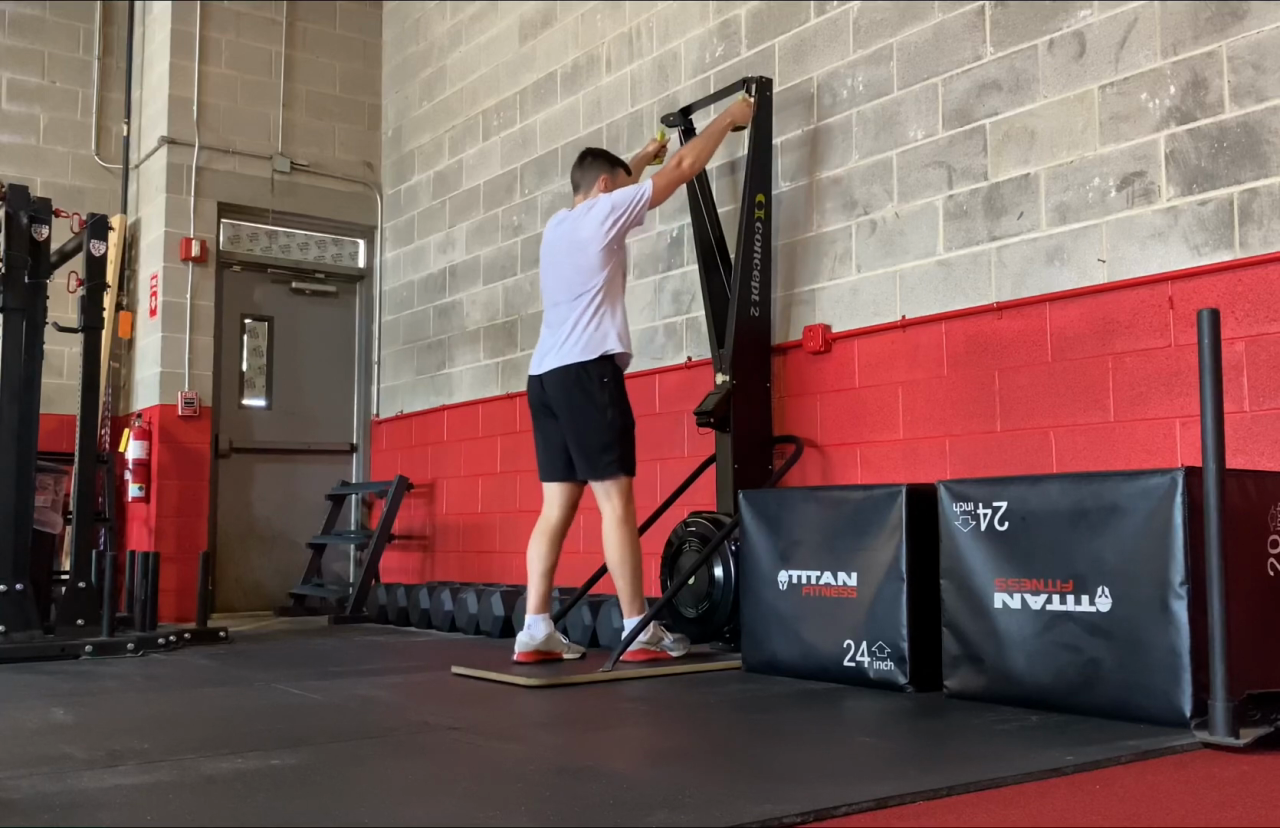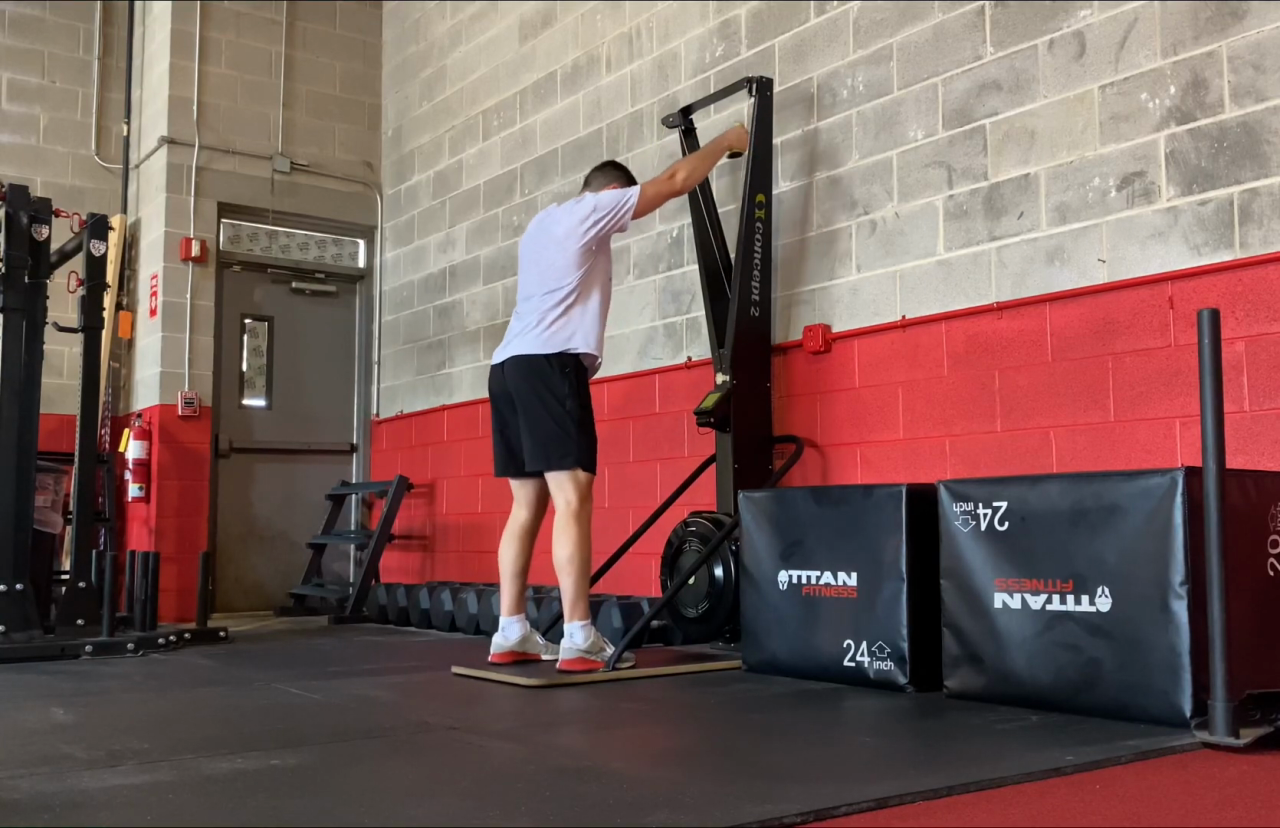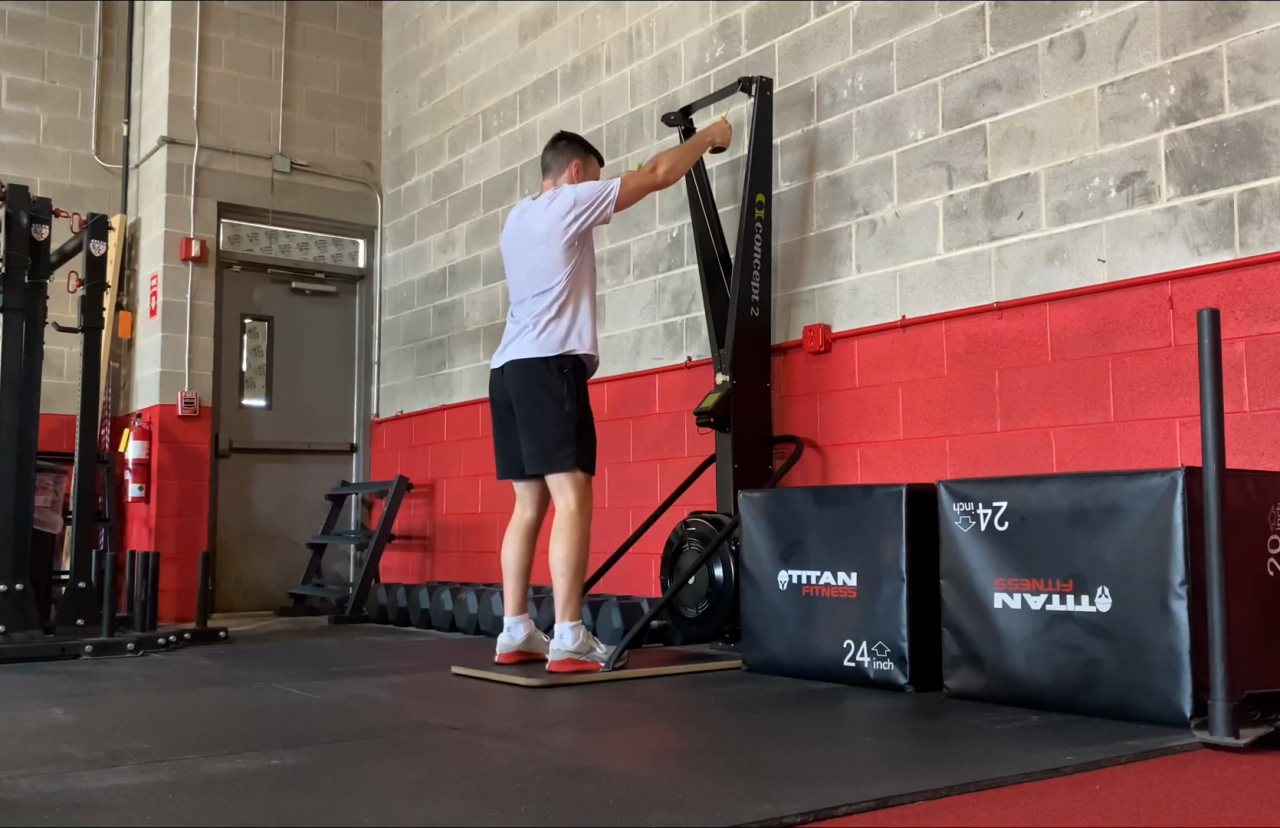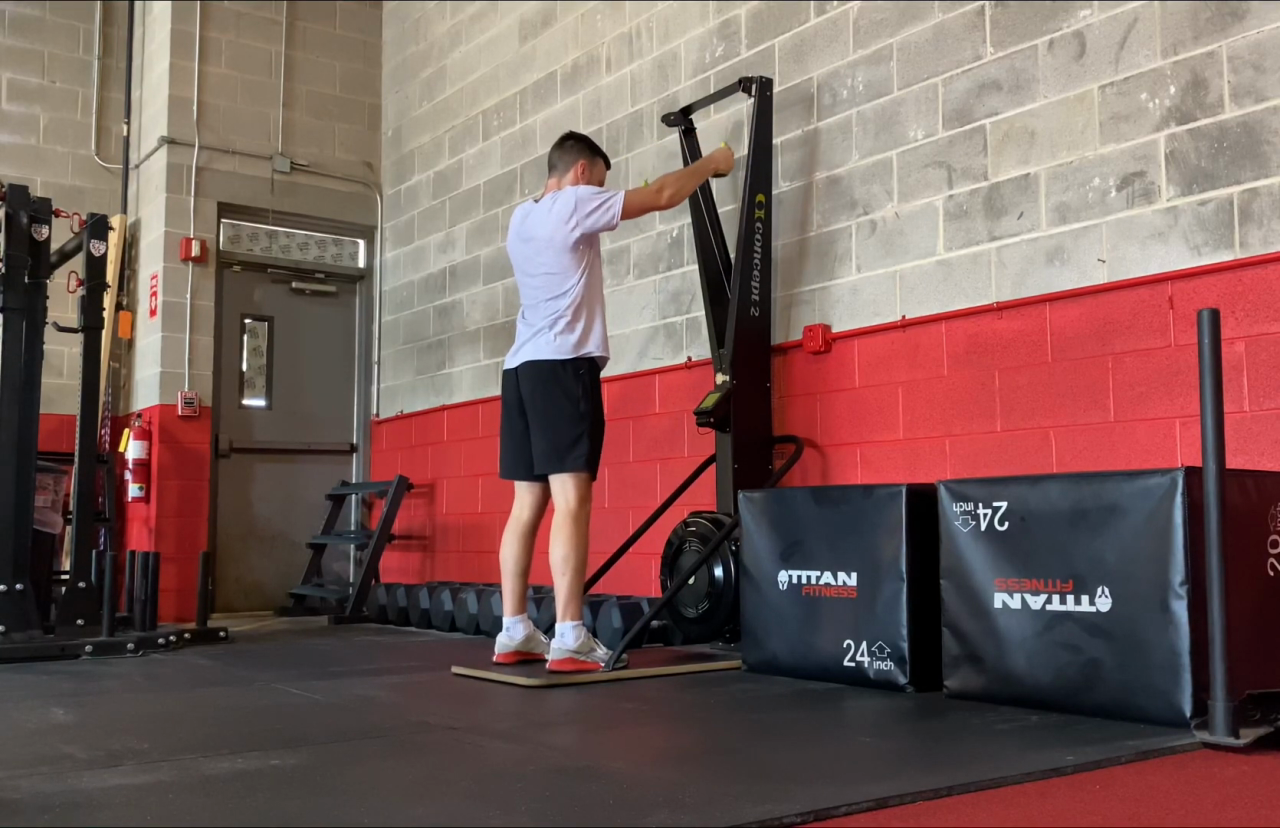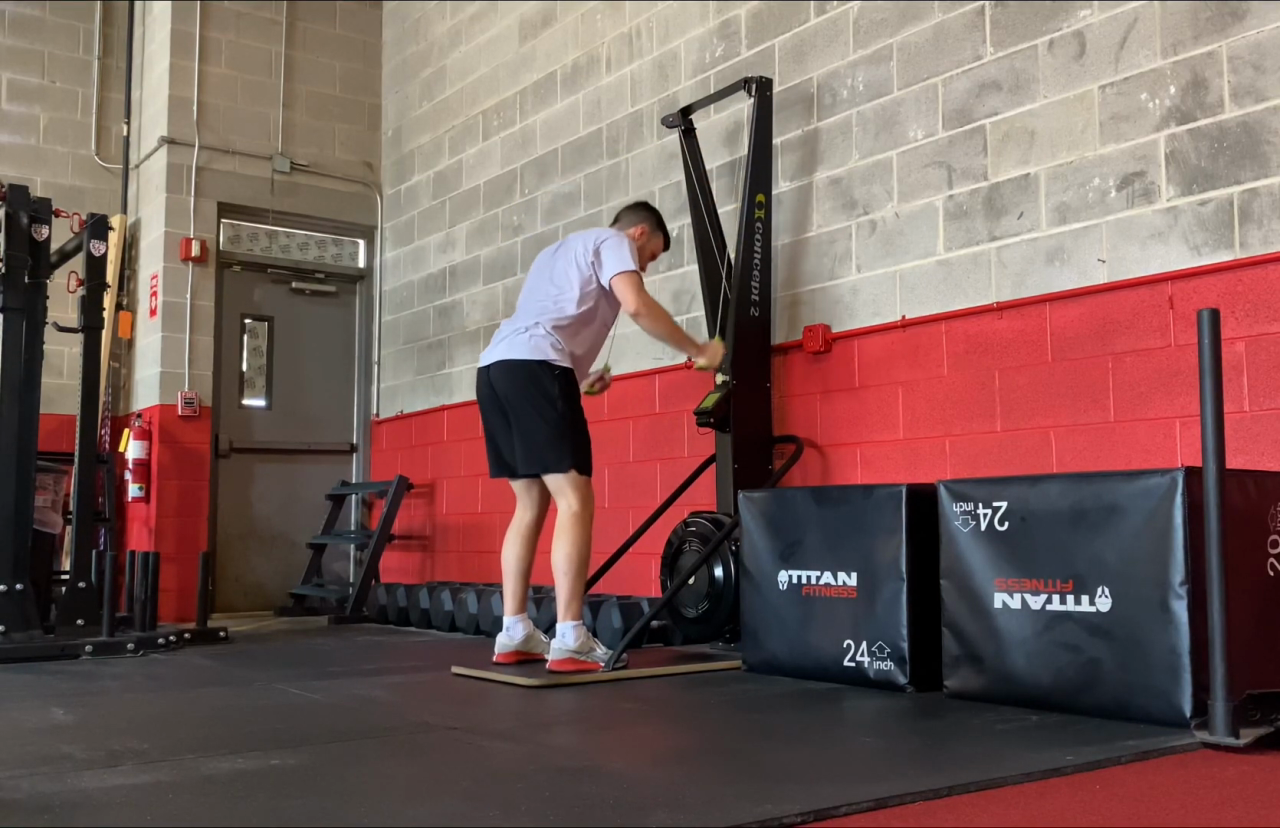
dt=1s
person 1, frame 1
left shoulder: (557, 226)
right shoulder: (604, 213)
right elbow: (685, 168)
left wrist: (638, 159)
right wrist: (730, 116)
left hip: (545, 376)
right hip: (587, 371)
left knee: (558, 506)
right knee: (616, 503)
left ankle: (535, 629)
right ankle: (640, 631)
person 1, frame 2
left shoulder: (544, 221)
right shoulder: (591, 209)
right elbow: (675, 181)
right wrist: (729, 140)
left hip: (508, 366)
right hip: (548, 363)
left knee: (528, 505)
right knee: (572, 499)
left ankle: (512, 632)
right ankle: (579, 638)
person 1, frame 3
left shoulder: (519, 215)
right shoulder: (570, 202)
right elbow: (658, 175)
left wrist: (609, 182)
right wrist: (709, 136)
left hip: (508, 369)
right hip: (549, 365)
left knee: (529, 504)
right knee: (571, 500)
left ankle: (516, 632)
right ankle: (569, 639)
person 1, frame 4
left shoulder: (523, 216)
right shoulder: (575, 203)
right elbow: (664, 195)
left wrist: (618, 200)
right wrist: (712, 162)
left hip: (522, 367)
right hip: (562, 364)
left knee: (528, 503)
right knee: (571, 499)
left ankle: (514, 632)
right ankle: (569, 639)
person 1, frame 5
left shoulder: (566, 247)
right shoulder: (610, 241)
right elbow: (637, 306)
left wrist: (582, 374)
right wrist: (697, 350)
left hip: (494, 367)
right hip: (534, 367)
left knee: (531, 503)
right knee: (574, 500)
left ankle: (514, 633)
right ankle: (570, 641)
